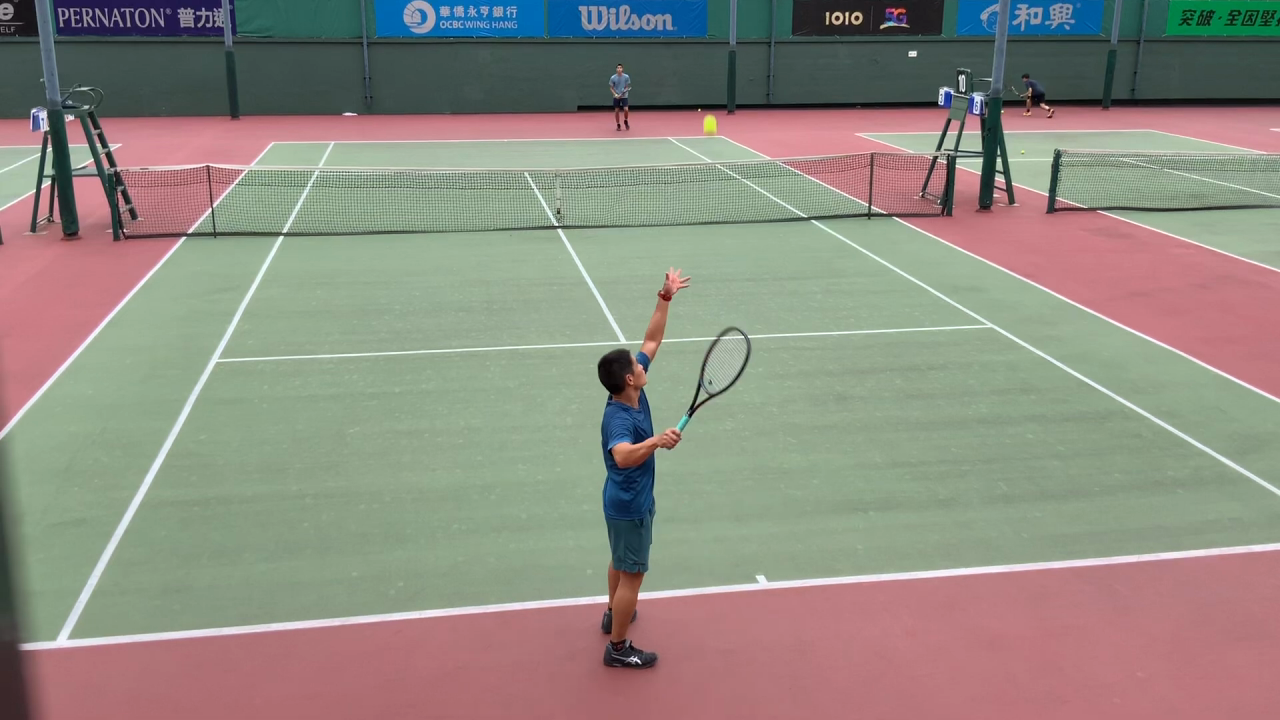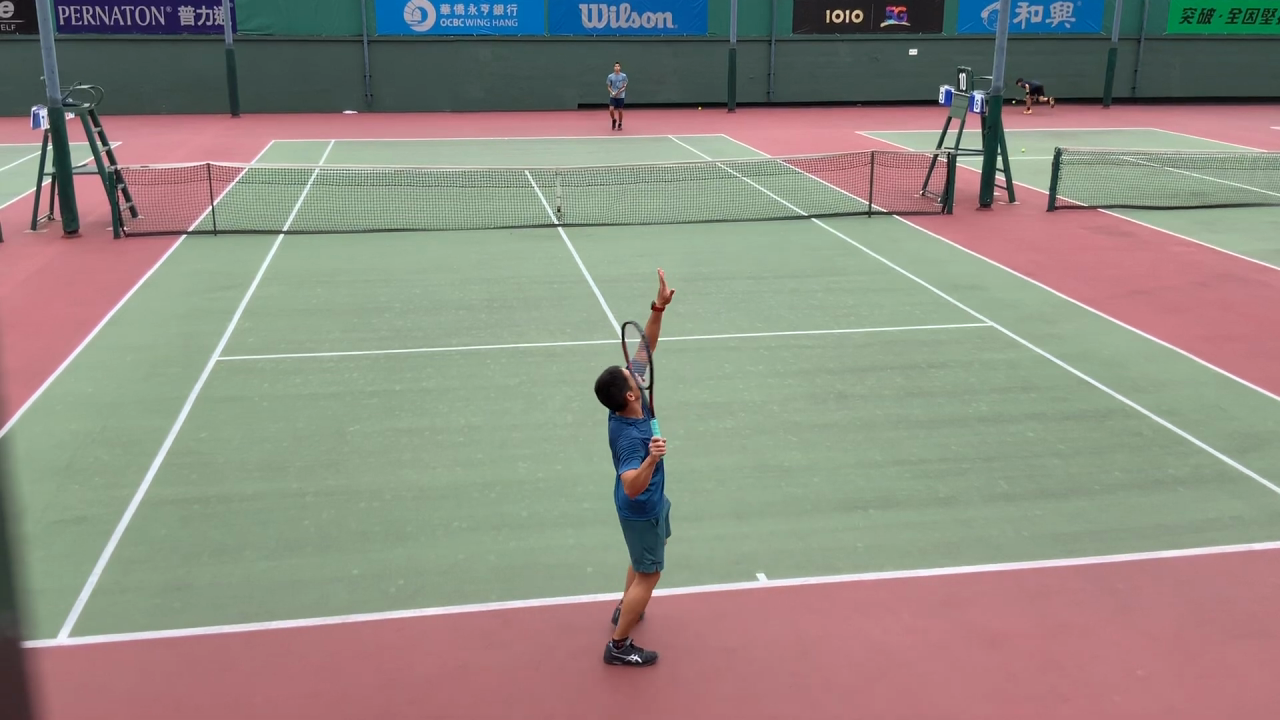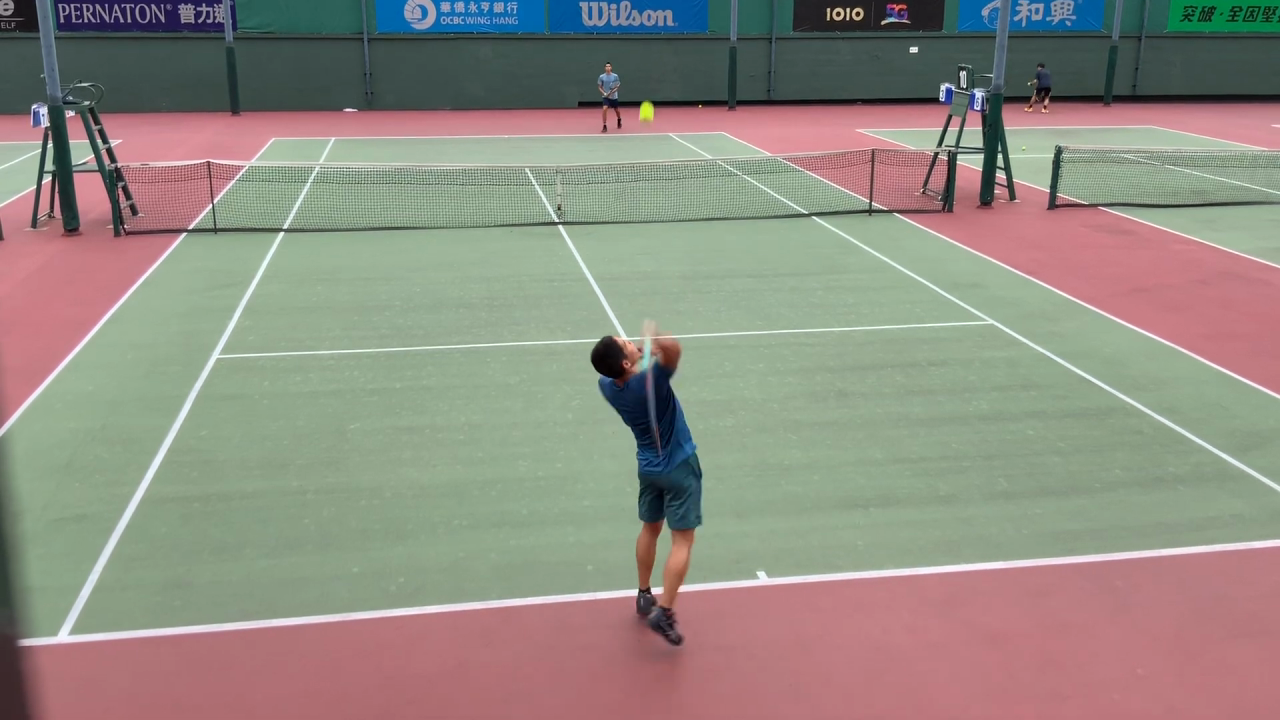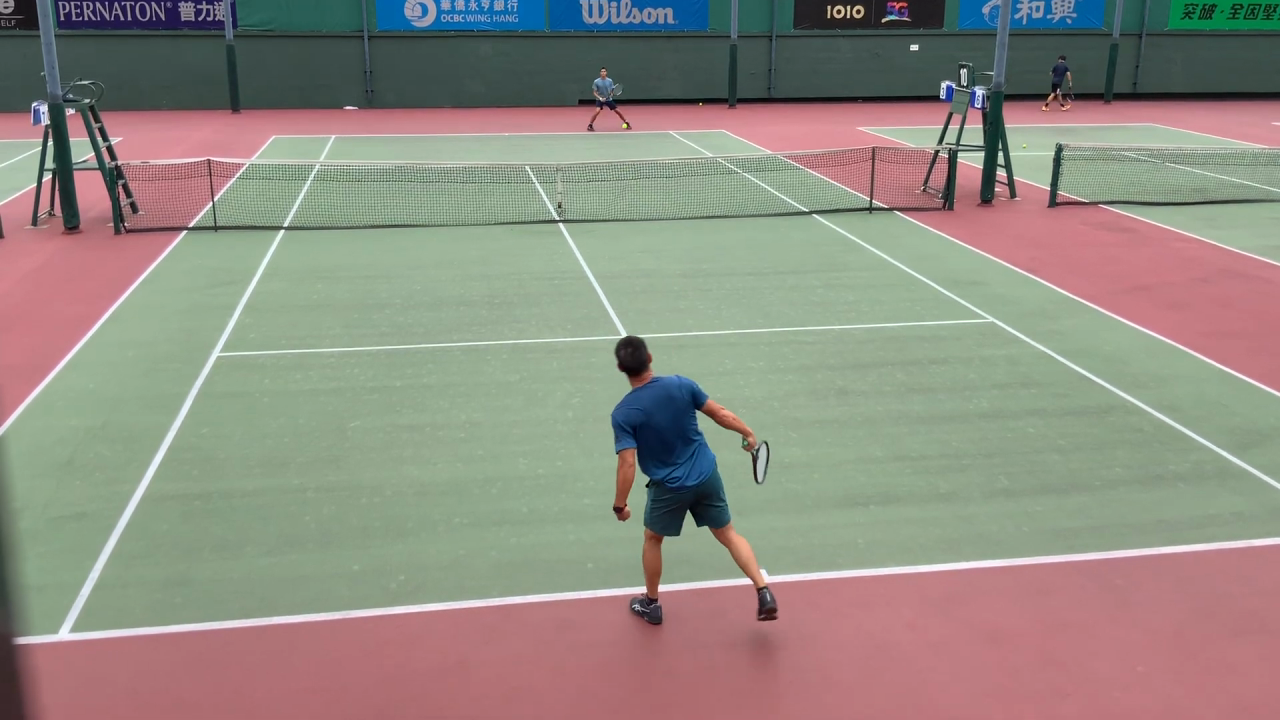
dt=0.5s
person 1, frame 1
left shoulder: (632, 392)
right shoulder: (618, 420)
left elbow: (652, 340)
right elbow: (623, 459)
left wrist: (665, 297)
right wrist: (656, 441)
left hip: (628, 501)
right hip: (629, 507)
left knee: (621, 561)
right knee: (632, 575)
left ankle: (613, 614)
right ankle: (618, 648)
person 1, frame 2
left shoulder: (625, 398)
right shoulder: (629, 436)
left elbow: (646, 348)
right elbow: (632, 488)
left wrist: (659, 307)
right wrist: (652, 460)
left hip: (650, 502)
right hip: (642, 508)
left knee: (646, 557)
right knee: (648, 575)
left ankle: (624, 609)
right ankle: (619, 645)
person 1, frame 3
left shoulder: (608, 386)
right shoulder: (647, 384)
right elbow: (673, 352)
left wrist: (624, 347)
right wrist: (662, 345)
left hip: (649, 468)
right hip: (679, 468)
left knee: (650, 527)
right knee: (682, 541)
left ankle: (644, 596)
right ankle: (664, 611)
person 1, frame 4
left shoulder: (623, 413)
right shoulder: (677, 385)
left elbow: (628, 464)
right elbow: (719, 413)
left wrist: (620, 504)
right wrist: (747, 433)
left hip: (668, 486)
right hip: (706, 475)
left knee: (652, 539)
right knee: (727, 534)
left ankle: (651, 603)
right ankle: (763, 591)
